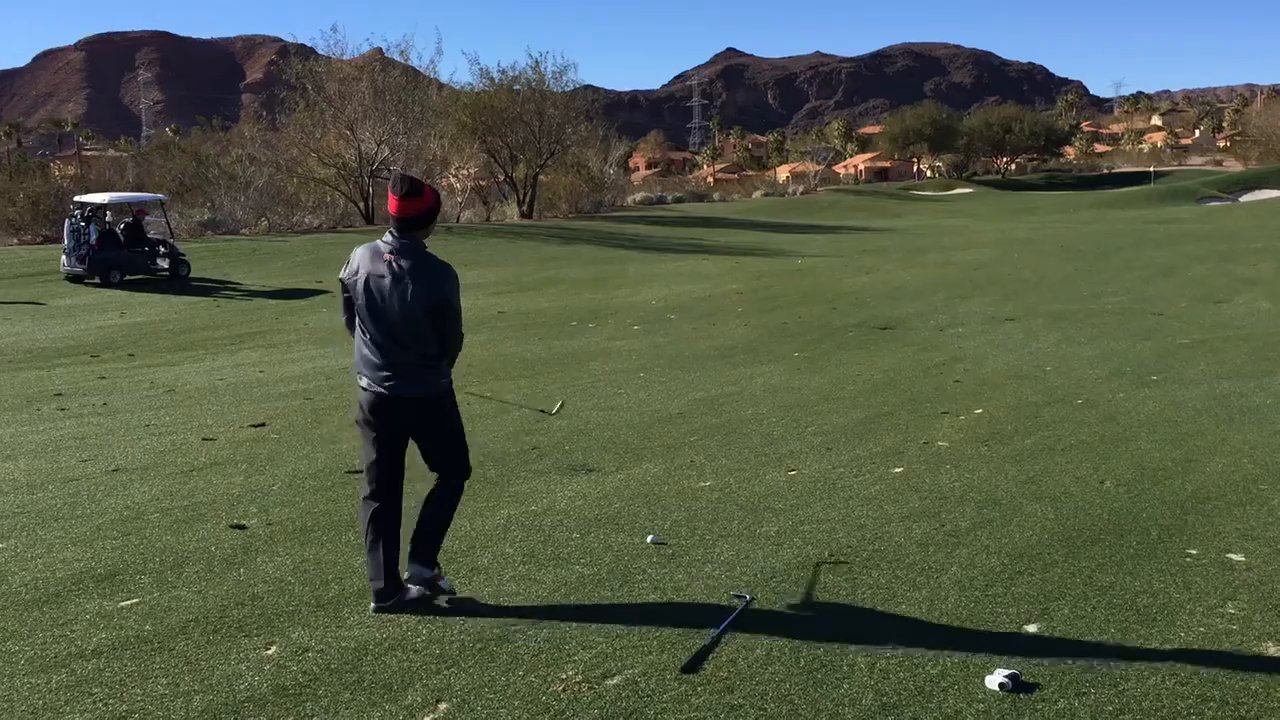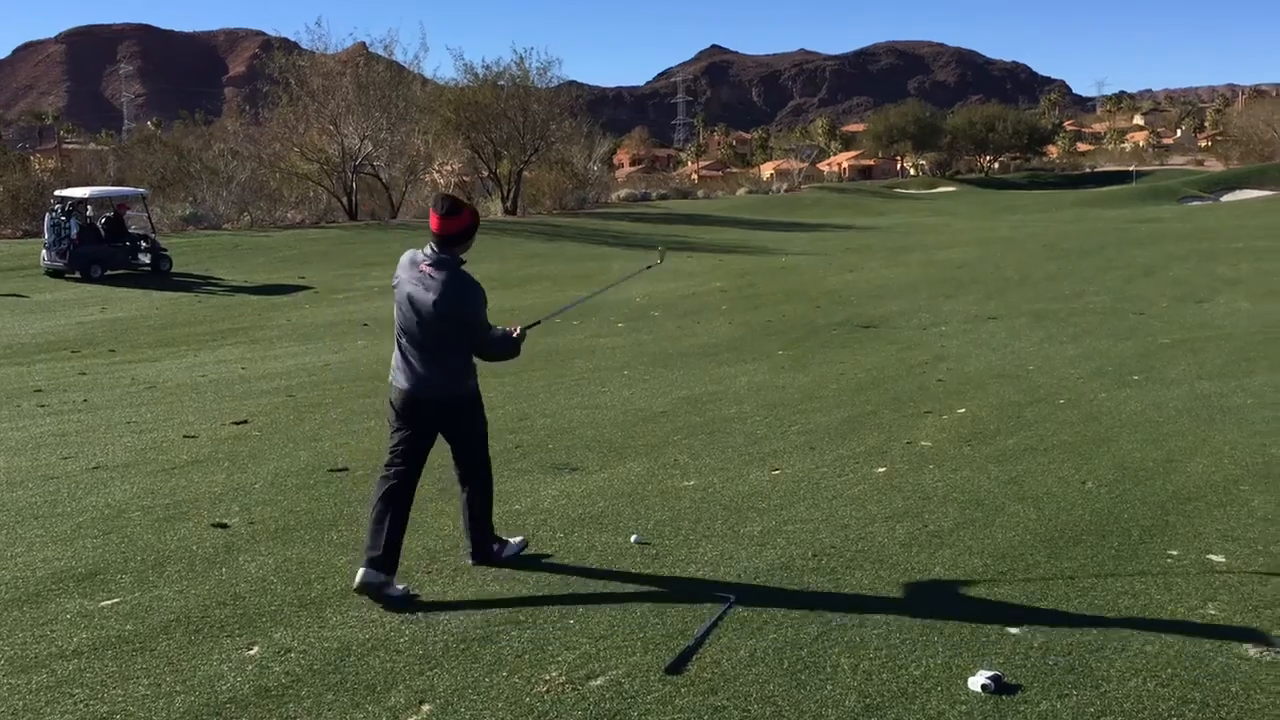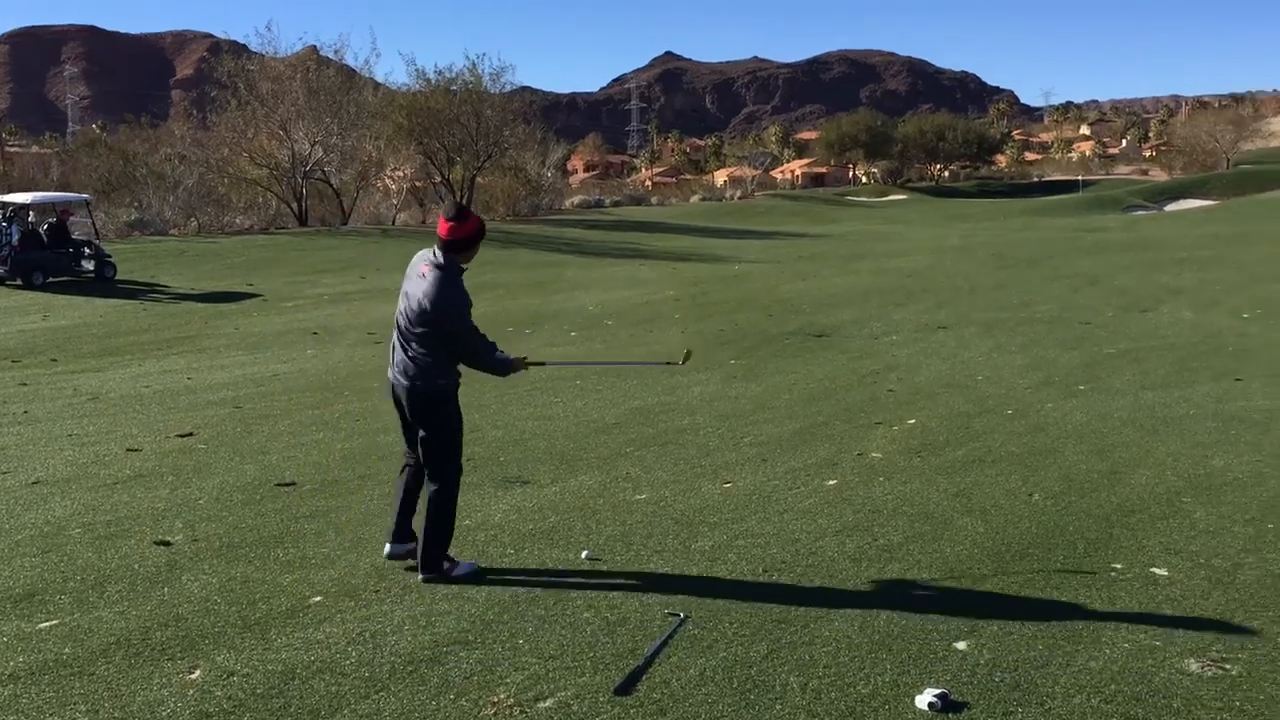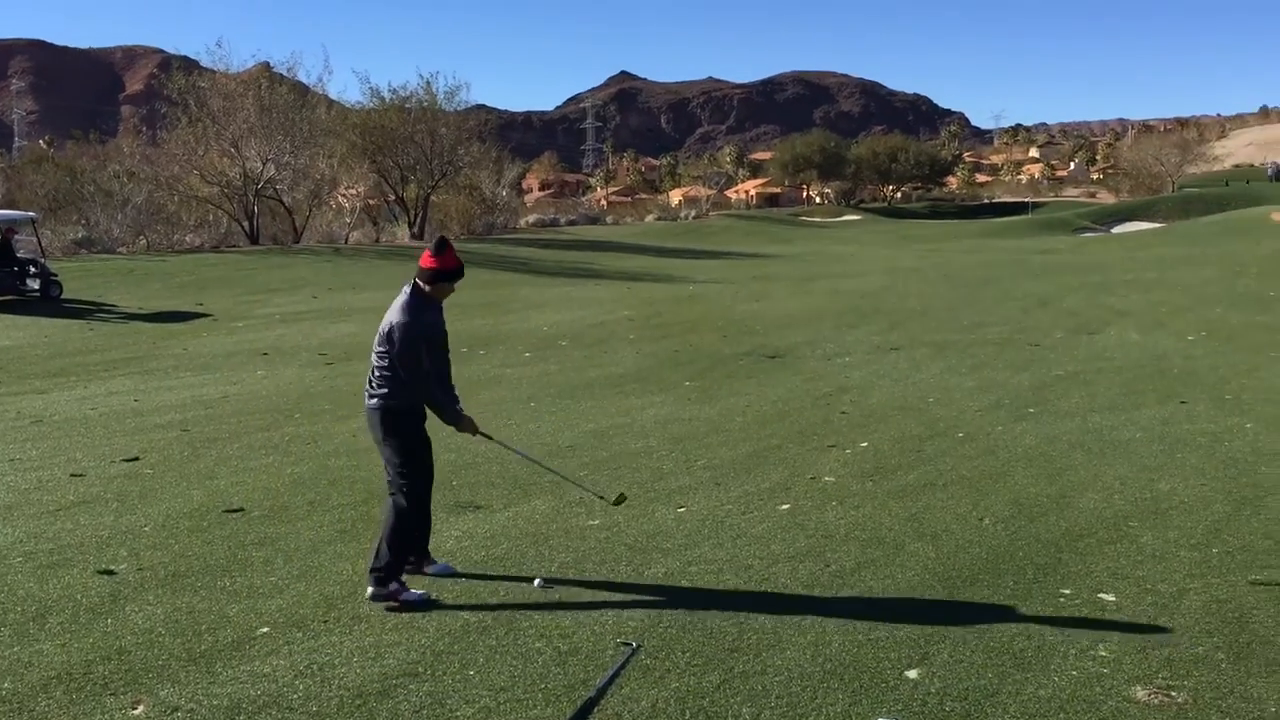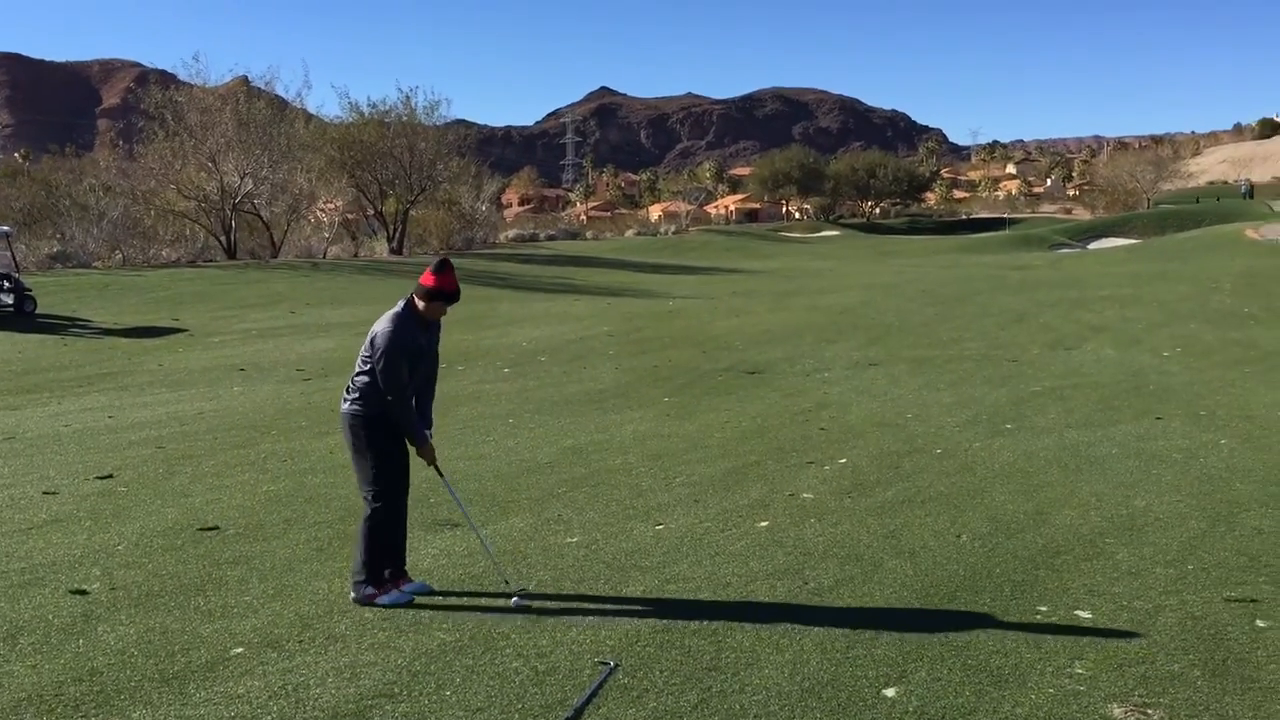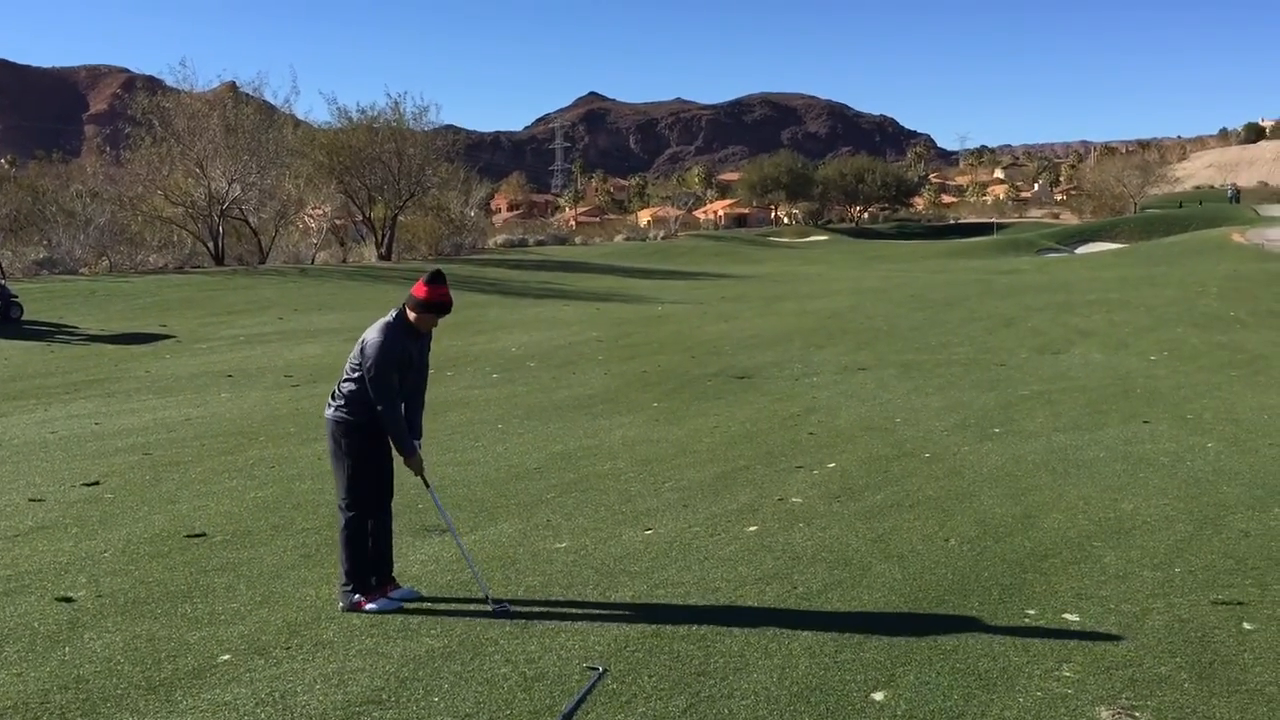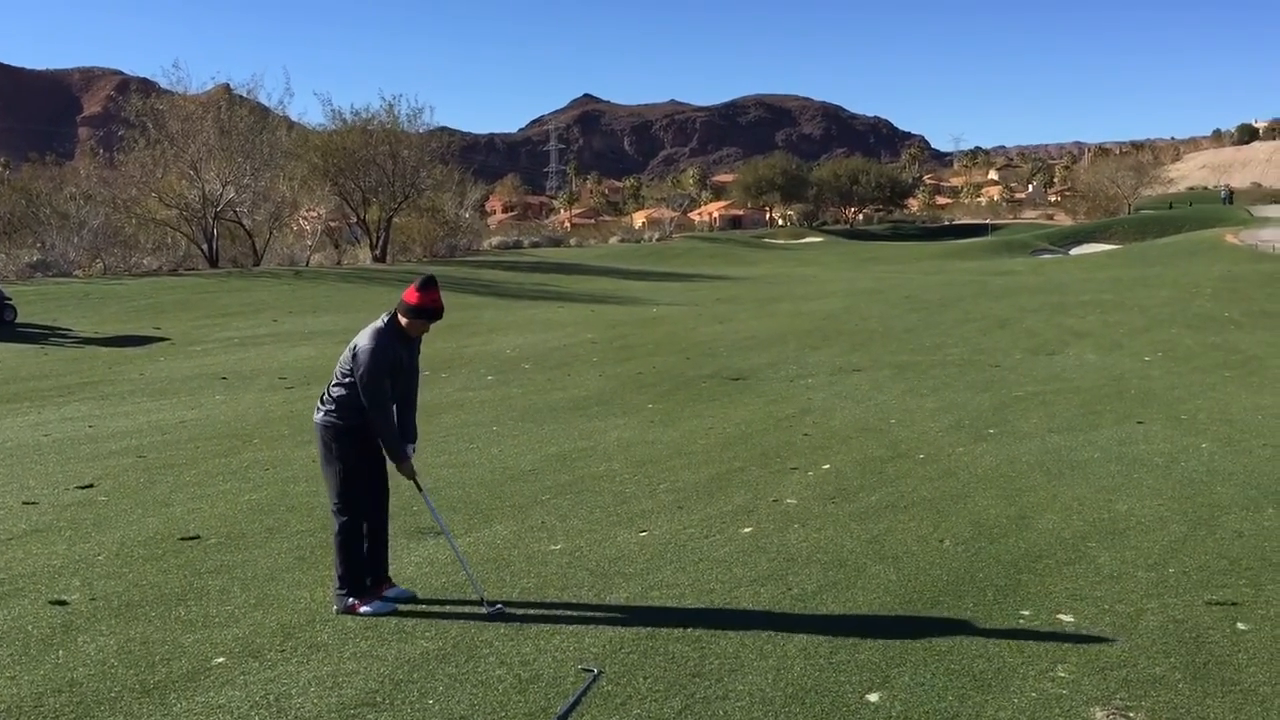
dt=0.4s
person 1, frame 1
left shoulder: (358, 260)
right shoulder: (438, 274)
left elbow: (351, 321)
right elbow: (451, 340)
left hip: (374, 393)
right hip: (427, 394)
left knee: (380, 491)
right knee: (452, 473)
left ankle: (386, 588)
right ankle: (422, 560)
person 1, frame 2
left shoulder: (406, 264)
right shoulder: (465, 288)
right elbow: (485, 347)
left wrist: (498, 335)
right wrist: (512, 342)
left hip: (408, 390)
right hip: (454, 395)
left knee: (398, 475)
right knee: (474, 472)
left ankle: (377, 567)
right ankle: (485, 547)
person 1, frame 3
left shoulder: (421, 260)
right shoulder: (450, 293)
right elbow: (469, 349)
left wrist: (497, 355)
right wrist: (507, 365)
left hip: (402, 379)
right hip: (432, 389)
left knee: (419, 459)
right knee: (443, 473)
left ankle: (401, 538)
right ankle: (433, 562)
person 1, frame 4
left shoulder: (428, 303)
right shoulder: (408, 319)
left elbow: (438, 362)
right elbow: (420, 381)
left wrist: (453, 406)
right wrist: (454, 417)
left hip: (403, 406)
right hip: (392, 409)
left knee: (421, 480)
right knee: (407, 490)
left ankle: (416, 555)
right ankle: (384, 580)
person 1, frame 5
left shoulder: (429, 324)
right shoulder: (392, 331)
left elbow: (425, 380)
right elbow: (396, 394)
left wrist: (424, 431)
right wrist: (419, 440)
left hip: (388, 416)
right hip: (365, 416)
left knee: (397, 495)
right knee: (380, 498)
left ankle: (393, 573)
right ankle: (365, 583)
person 1, frame 6
left shoulder: (420, 334)
right shoulder: (381, 340)
left elbow: (415, 390)
right elbow: (386, 403)
left wrist: (414, 440)
right wrist: (407, 451)
left hip: (374, 423)
right hip: (349, 423)
left knee: (380, 503)
right knee: (357, 507)
left ankle: (381, 580)
right ankle: (354, 591)
person 1, frame 7
left shoulder: (409, 338)
right shoulder: (373, 345)
left elbow: (407, 393)
right elbow: (379, 408)
left wrist: (408, 444)
right wrist: (399, 457)
left hip: (363, 426)
right hip: (339, 427)
left knee: (377, 503)
right knee: (350, 509)
left ankle: (377, 580)
right ankle: (349, 593)
